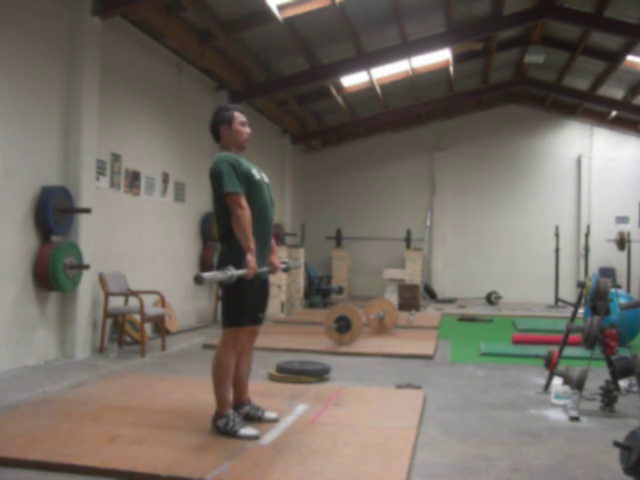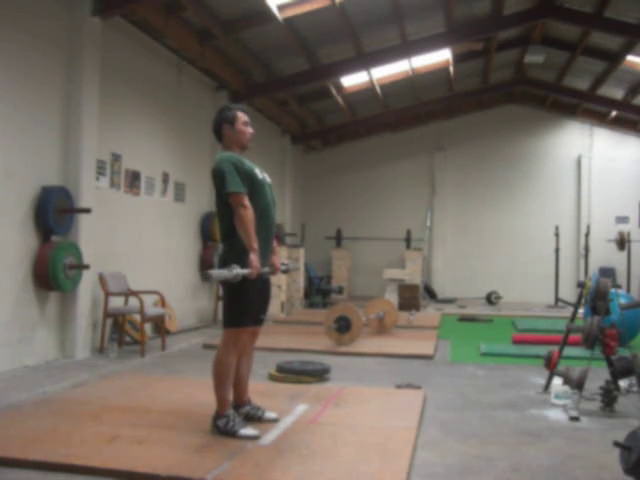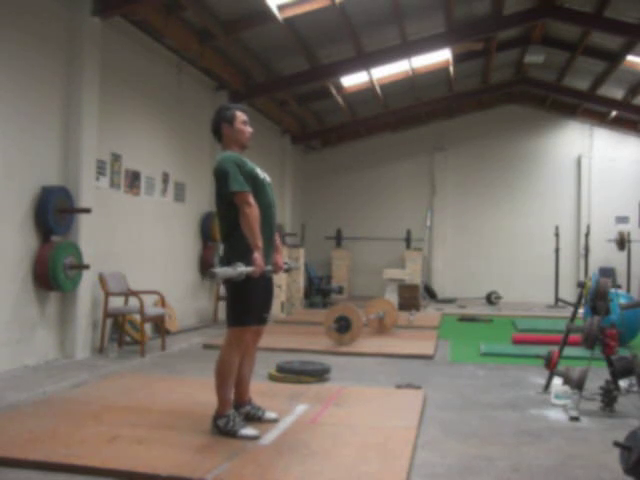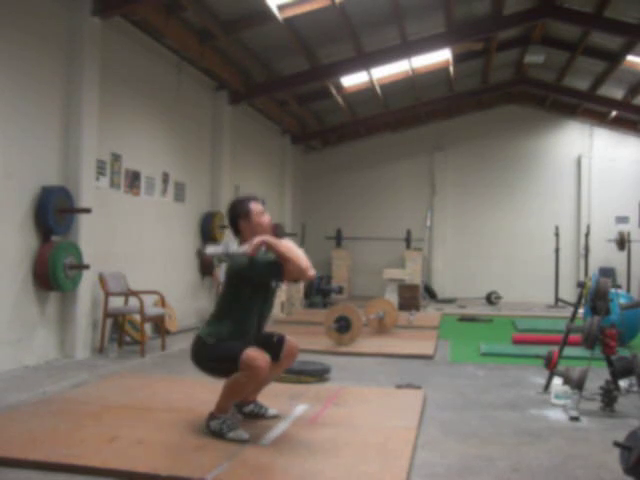
dt=0.5s
person 1, frame 1
left shoulder: (247, 166)
right shoulder: (225, 163)
right elbow: (240, 208)
left wrist: (271, 252)
right wrist: (248, 252)
left hip: (257, 265)
right hip: (239, 264)
left knee: (248, 337)
right knee: (233, 339)
left ankle: (242, 403)
right ankle: (223, 415)
person 1, frame 2
left shoulder: (248, 165)
right shoulder: (228, 162)
right elbow: (242, 208)
left wrist: (273, 253)
right wrist: (251, 252)
left hip: (259, 265)
right hip: (242, 264)
left knee: (249, 337)
right knee: (234, 339)
left ankle: (242, 403)
right ankle: (224, 415)
person 1, frame 3
left shoulder: (245, 164)
right shoulder: (229, 162)
left elbow: (266, 213)
right elbow: (247, 206)
left wrist: (276, 251)
right wrist: (256, 251)
left hip: (261, 264)
right hip: (244, 263)
left knee: (252, 337)
right knee: (238, 338)
left ankle: (243, 404)
right ankle: (224, 415)
person 1, frame 4
left shoulder: (263, 257)
right shoulder: (248, 261)
left elbow: (307, 270)
right elbow: (305, 272)
left wrist: (285, 244)
right wrist: (272, 243)
right hip: (212, 346)
left knee: (289, 349)
right knee: (259, 362)
left ankle: (245, 401)
right ankle: (219, 416)
